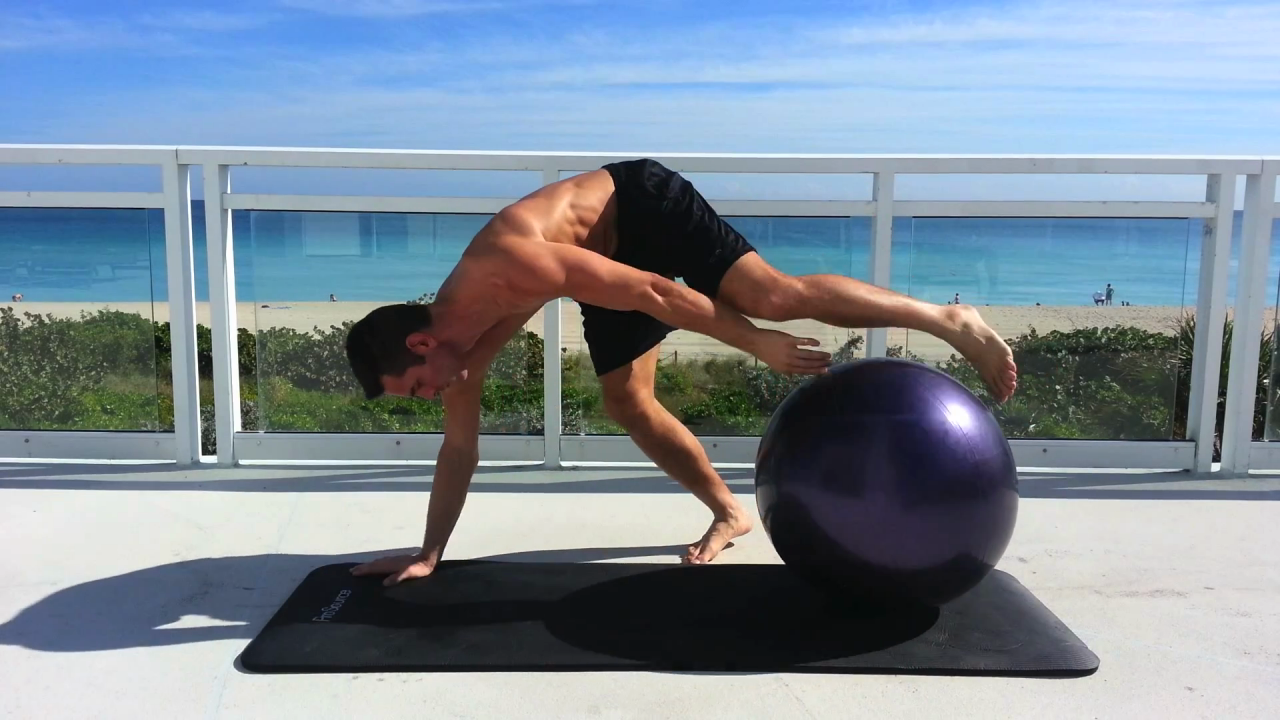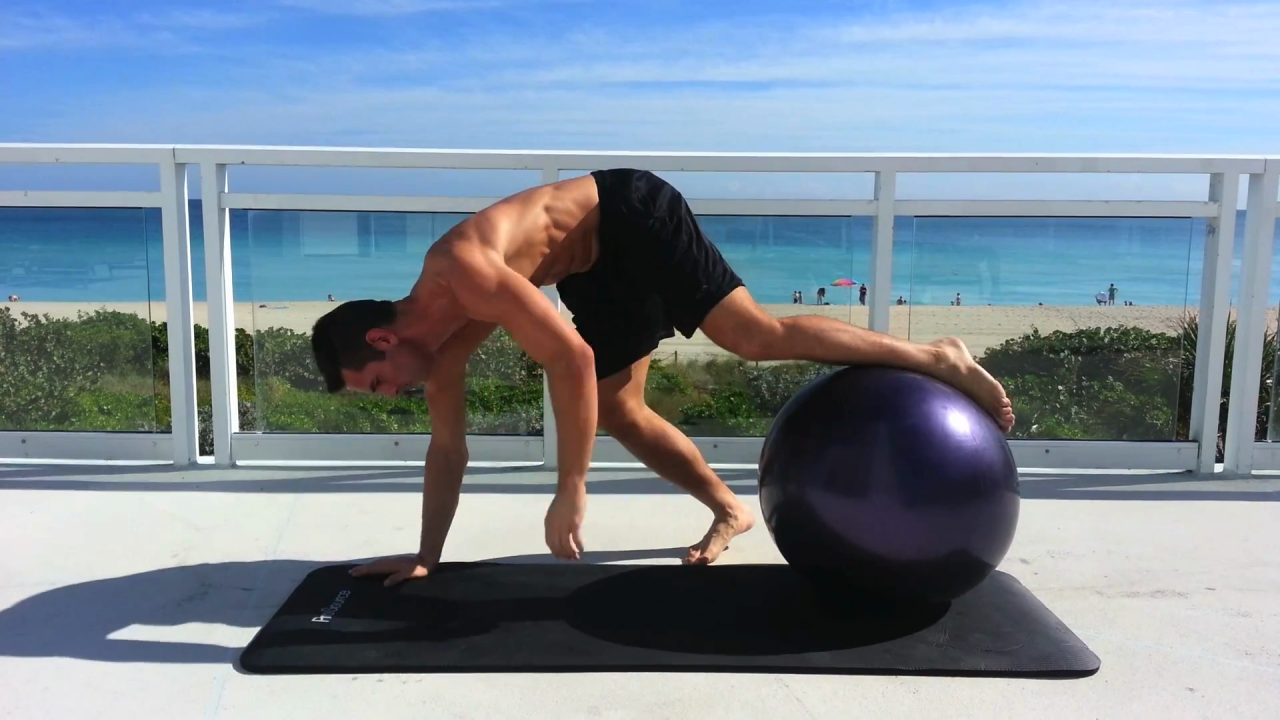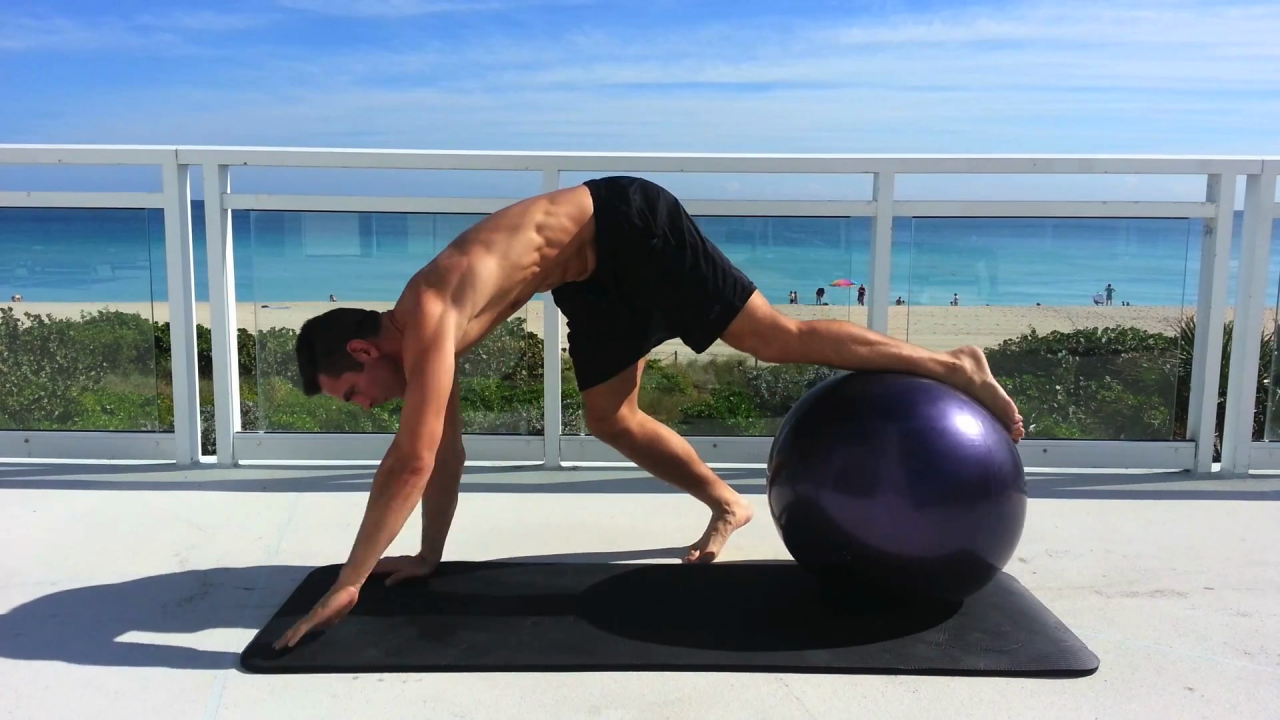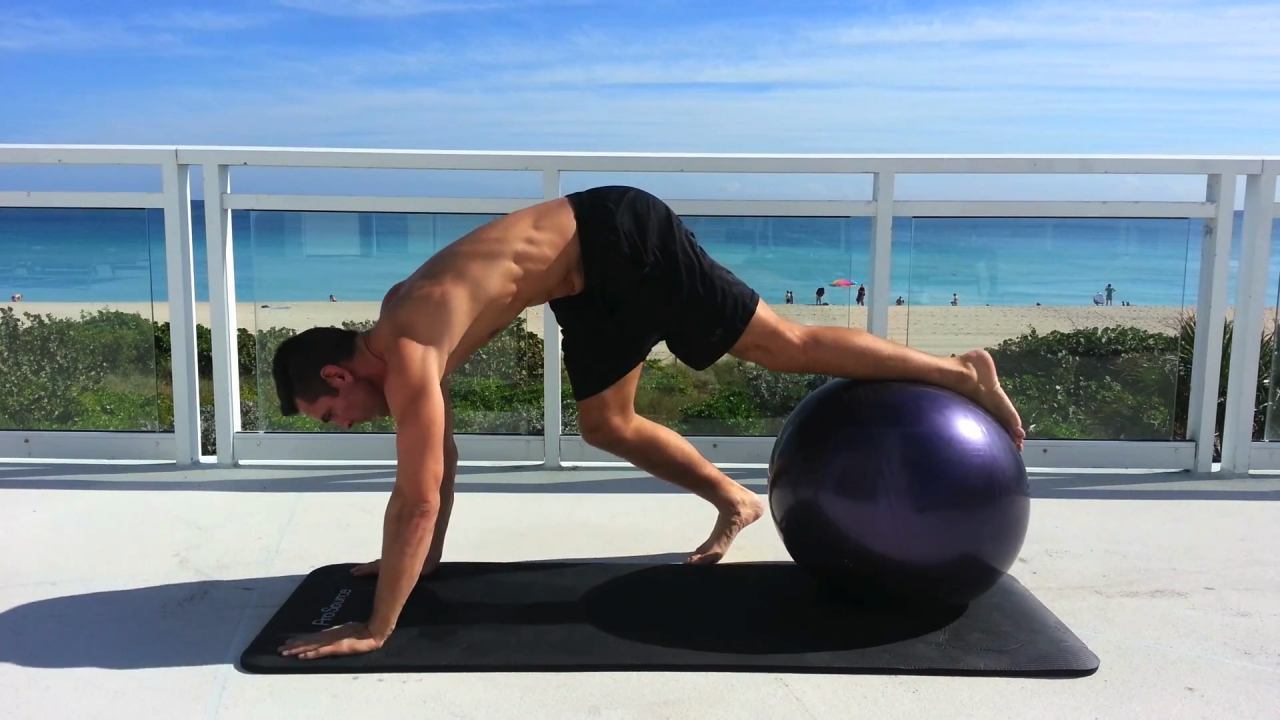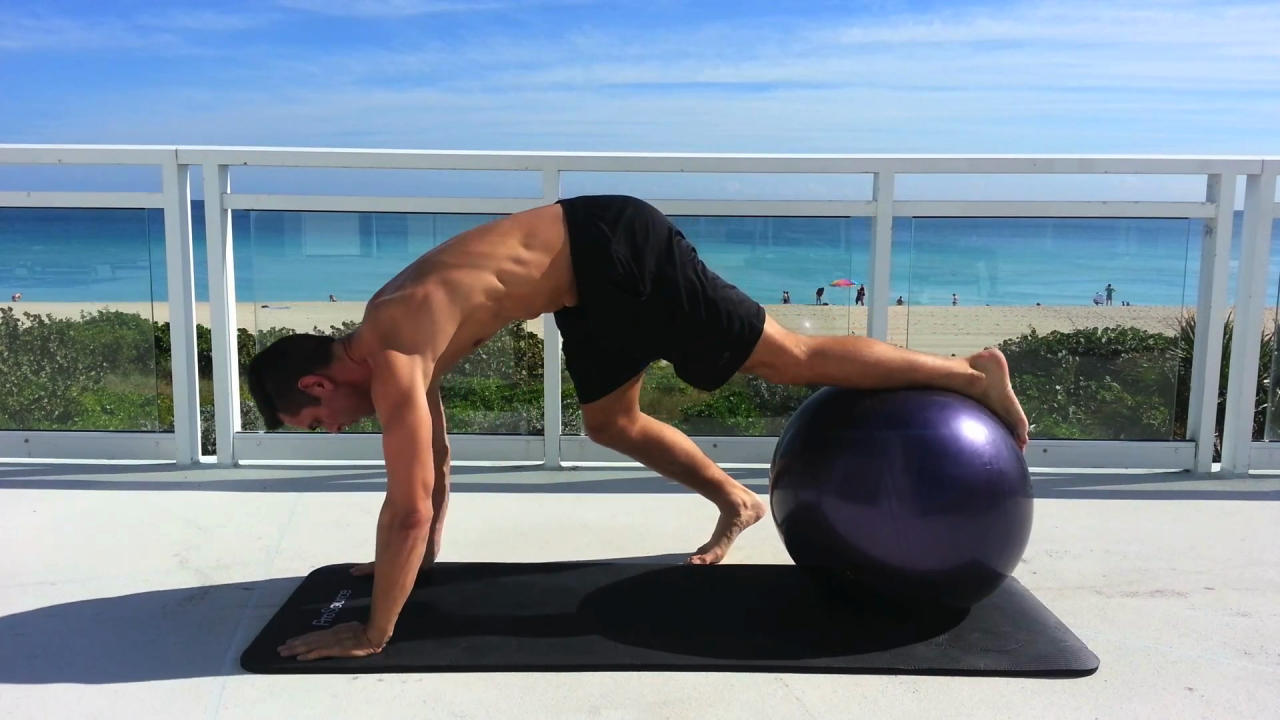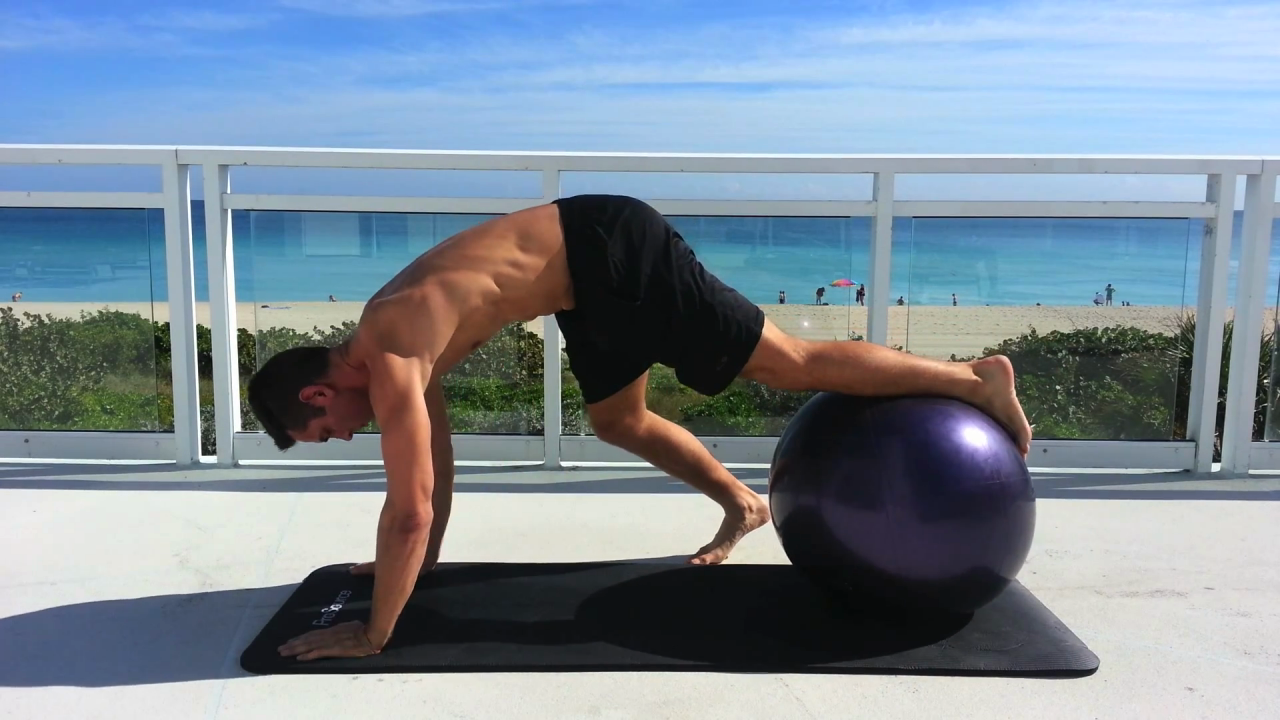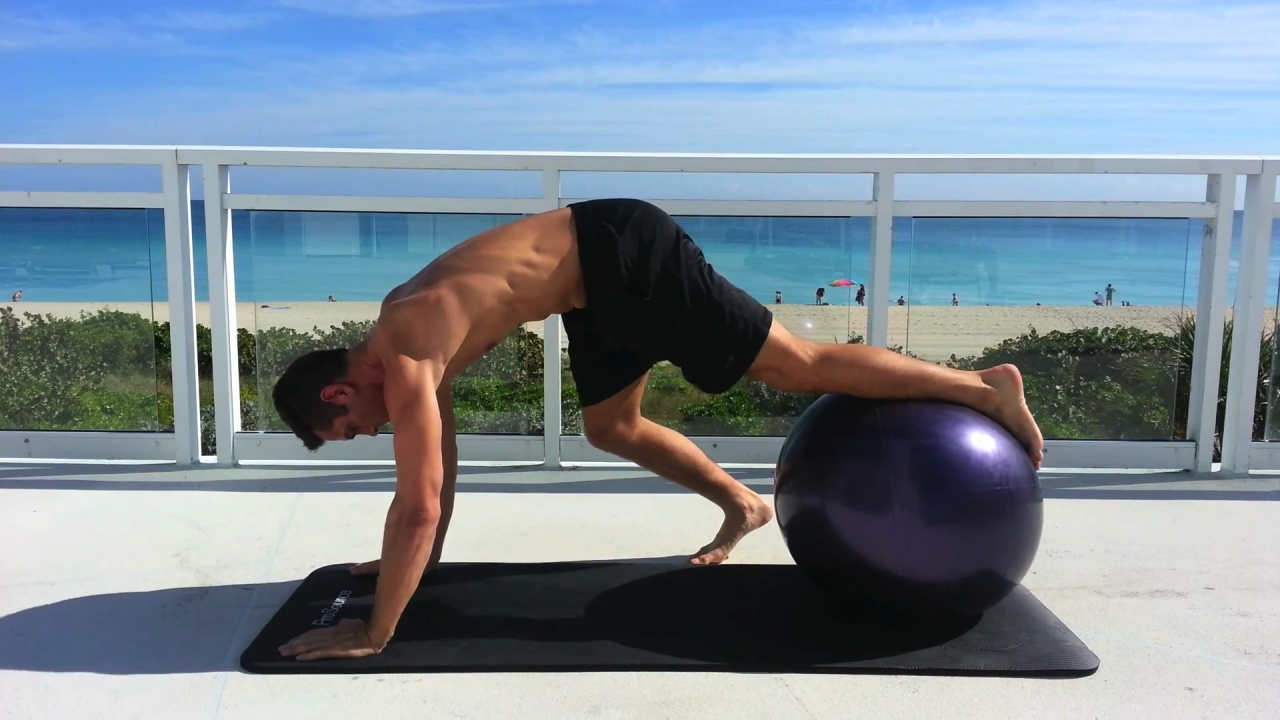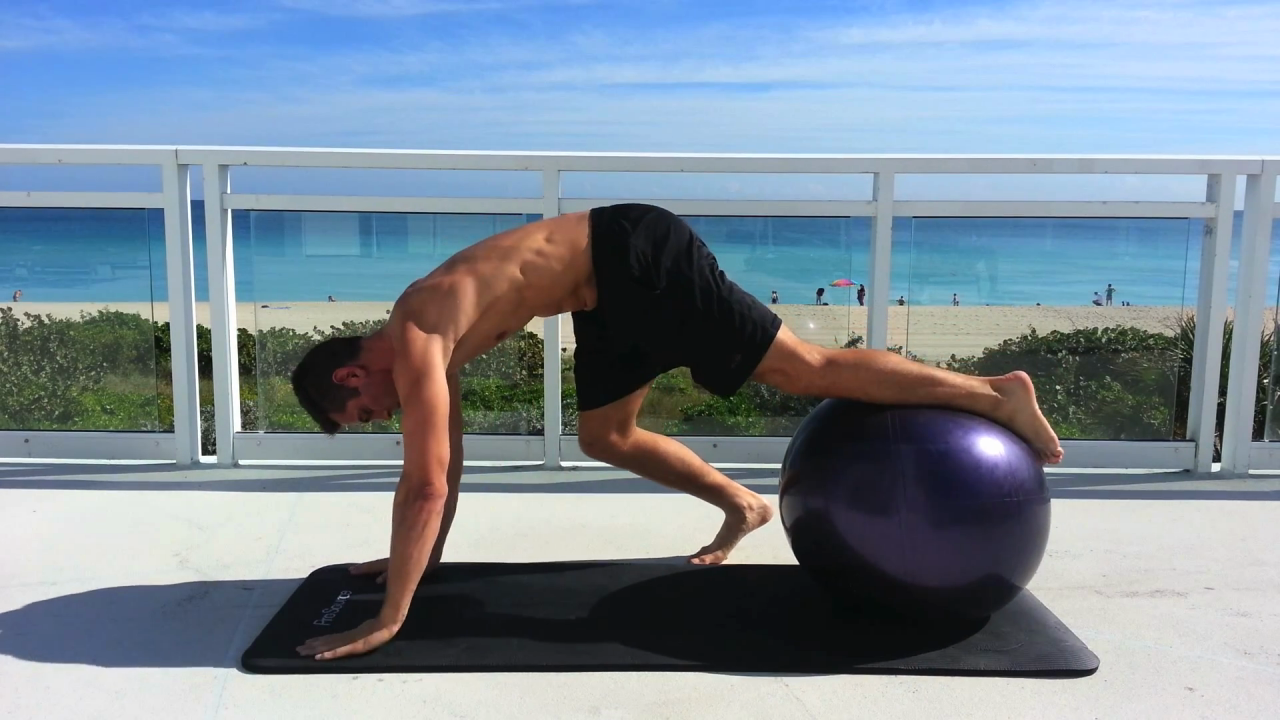
dt=0.3s
person 1, frame 1
left shoulder: (508, 268)
right shoulder: (459, 338)
left elbow: (661, 297)
right elbow: (458, 447)
left wrist: (769, 347)
right wrist: (429, 553)
left hip: (641, 201)
right hip: (613, 248)
left knee: (772, 296)
right knee: (627, 402)
left ankle: (950, 324)
right ankle: (729, 510)
person 1, frame 2
left shoulder: (460, 276)
right shoulder: (437, 339)
left elbow: (572, 356)
right elbow: (447, 446)
left wrist: (570, 492)
right wrist: (427, 554)
left hip: (630, 213)
right hip: (595, 264)
left knee: (754, 336)
right knee: (617, 413)
left ankle: (937, 360)
right ankle: (729, 511)
person 1, frame 3
left shoulder: (428, 320)
right shoulder: (419, 329)
left elbow: (410, 462)
right elbow: (444, 449)
left wrist: (345, 587)
right wrist: (429, 555)
left hip: (628, 223)
right hip: (595, 267)
left knee: (778, 338)
right knee: (611, 419)
left ankle: (953, 368)
right ankle: (727, 504)
person 1, frame 4
left shoulder: (405, 356)
right shoulder: (397, 330)
left elbow: (417, 497)
right elbow: (440, 456)
left wrist: (374, 629)
right wrist: (427, 560)
left hip: (621, 238)
right hip: (591, 272)
left knee: (786, 348)
right knee: (607, 426)
left ankle: (962, 373)
right ankle: (733, 502)
person 1, frame 5
left shoulder: (388, 359)
right shoulder: (384, 320)
left elbow: (409, 504)
right elbow: (435, 451)
left wrist: (374, 632)
right wrist: (422, 555)
left hip: (617, 253)
right hip: (593, 257)
left knee: (794, 359)
right knee: (611, 424)
left ankle: (971, 374)
right ankle: (735, 502)
person 1, frame 6
left shoulder: (385, 362)
right shoulder: (386, 324)
left elbow: (409, 507)
right elbow: (437, 454)
left wrist: (374, 632)
right wrist: (420, 559)
left hip: (614, 256)
right hip: (591, 254)
left knee: (794, 365)
right knee: (618, 423)
left ankle: (976, 379)
right ankle: (741, 505)
person 1, frame 7
left shoulder: (404, 359)
right shoulder: (400, 329)
left elbow: (416, 502)
right elbow: (441, 454)
left wrist: (376, 630)
right wrist: (425, 558)
left hip: (624, 256)
right hip: (601, 275)
left knee: (798, 366)
right knee: (613, 429)
left ankle: (986, 389)
right ankle: (741, 504)
person 1, frame 8
left shoulder: (411, 342)
right shoulder: (426, 332)
left elbow: (423, 483)
right elbow: (448, 453)
left wrist: (389, 618)
right wrist: (426, 555)
left hip: (636, 257)
right hip: (613, 284)
left knee: (807, 370)
right knee: (605, 438)
left ankle: (996, 395)
right ankle: (740, 505)
